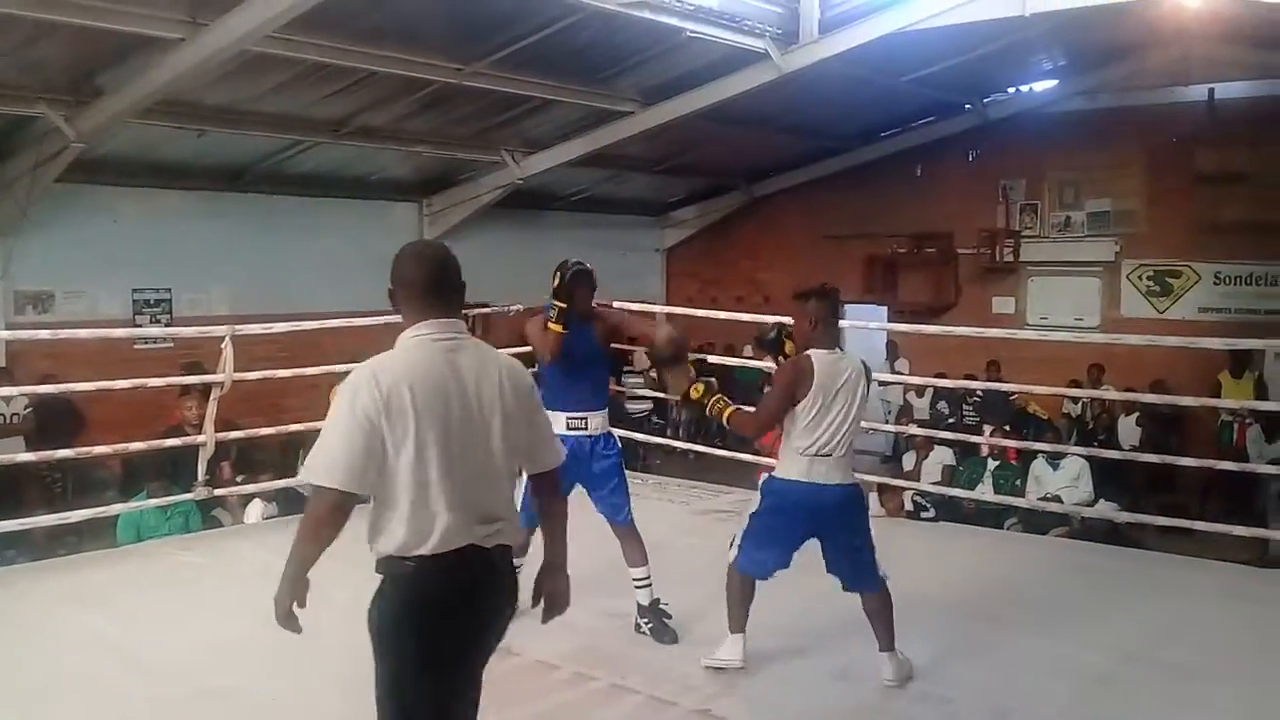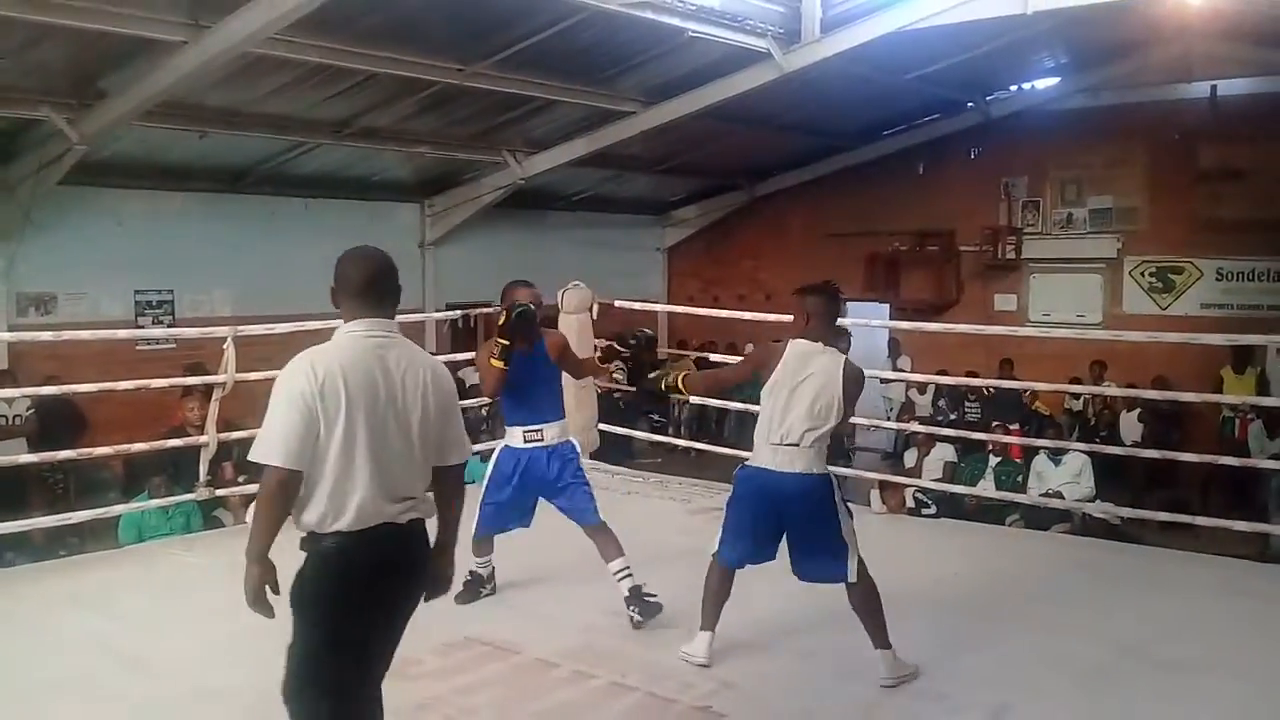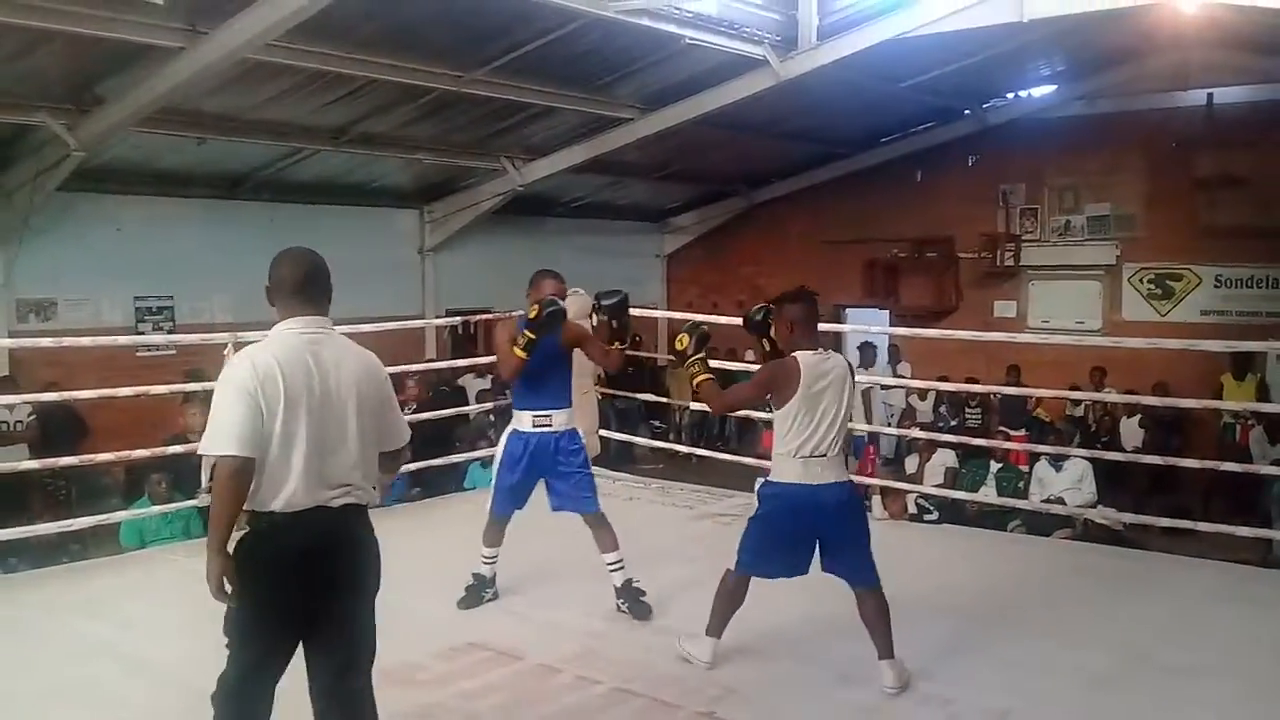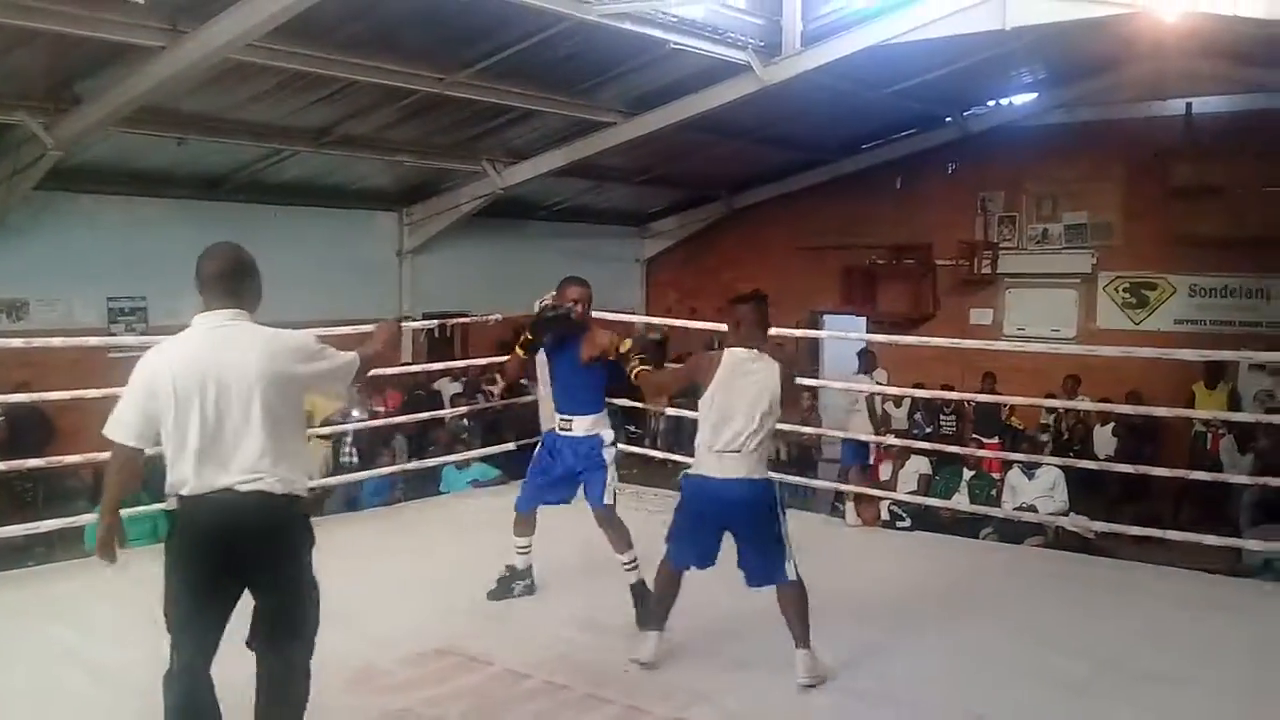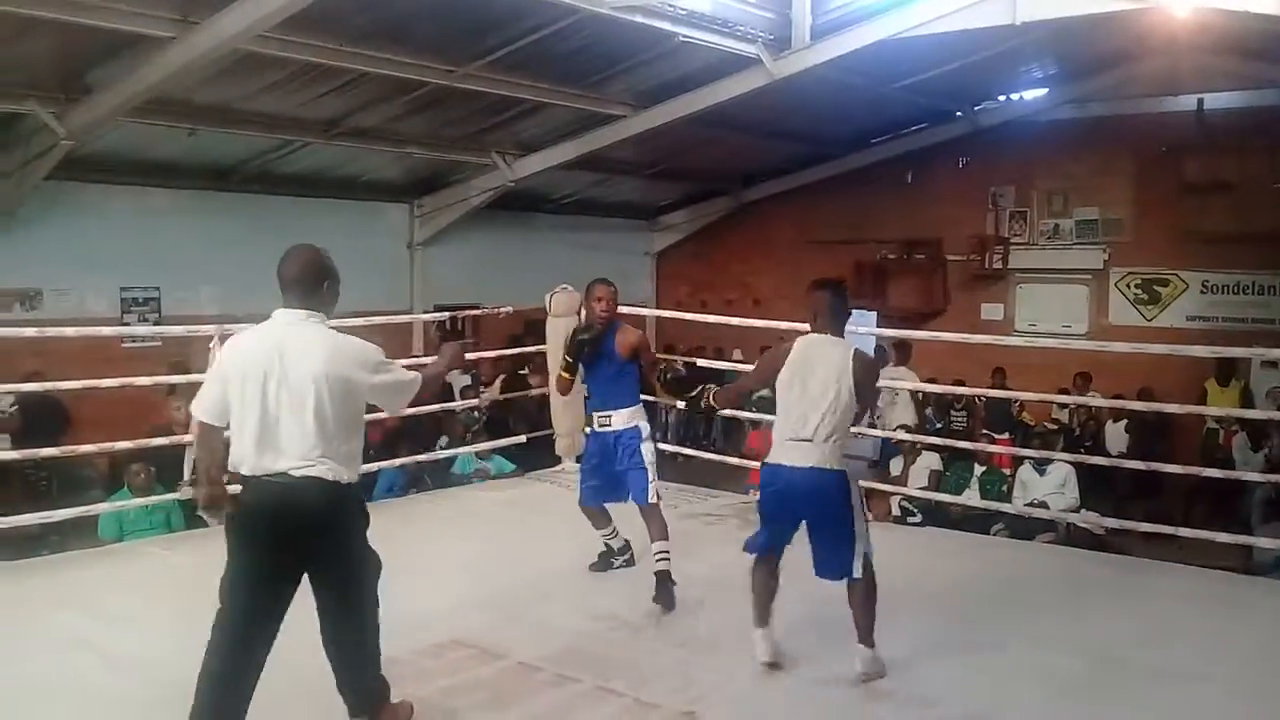
dt=0.4s
person 1, frame 1
left shoulder: (376, 379)
right shoulder: (509, 373)
left elbow: (333, 499)
right elbow: (547, 479)
left wrist: (293, 576)
right wrist: (555, 564)
left hip: (418, 583)
right hip: (492, 575)
person 1, frame 2
left shoulder: (312, 368)
right shoulder: (432, 371)
left elbow: (281, 479)
right elbow: (450, 475)
left wrist: (256, 558)
right wrist: (445, 550)
left hip: (339, 556)
right hip: (408, 549)
person 1, frame 3
left shoulder: (252, 365)
right shoulder: (365, 364)
left elbow: (233, 469)
right elbow: (393, 455)
left wrist: (216, 549)
left hip: (277, 537)
right hip: (349, 534)
left knee: (251, 669)
right knee: (346, 675)
person 1, frame 4
left shoulder: (161, 359)
right shoulder: (287, 348)
left elbow: (126, 450)
right elbow: (358, 364)
left wrist: (108, 517)
right wrist: (381, 344)
left hip: (200, 520)
right hip: (275, 516)
left knee: (191, 652)
right knee: (286, 642)
person 1, frame 5
left shoulder: (240, 346)
right shoulder: (349, 353)
left elbow: (208, 424)
right elbow: (414, 385)
left wrist: (209, 480)
right wrist: (445, 363)
left hip: (261, 501)
right hip: (328, 501)
left knee: (240, 628)
right knee: (351, 613)
person 2, frame 1
left shoulder: (798, 367)
right shoulder: (860, 370)
left elbow: (756, 426)
left wrist: (710, 399)
left hip: (791, 488)
right hip: (840, 489)
left knee: (744, 561)
right knee: (868, 576)
left ankle: (734, 644)
right ankle: (892, 660)
person 2, frame 2
left shoulder: (773, 355)
right shoulder: (851, 373)
left elbow: (712, 382)
left wrist: (670, 381)
left hip: (758, 477)
right hip: (810, 481)
left knee: (725, 558)
right knee: (853, 570)
left ankle: (703, 642)
right ankle: (888, 660)
person 2, frame 3
left shoulder: (782, 370)
right shoulder: (844, 367)
left elbow: (722, 403)
left wrist: (692, 357)
right wrist: (770, 338)
left hip: (785, 491)
right hip: (837, 490)
left knee: (741, 567)
right knee: (865, 581)
left ankle: (707, 643)
right ankle: (889, 667)
person 2, frame 4
left shoulder: (708, 362)
right shoulder: (782, 375)
left elbow: (655, 388)
left wrist: (636, 360)
left hip: (704, 483)
right hip: (754, 487)
left knee: (674, 561)
right knee: (784, 573)
left ankle: (650, 641)
right ankle: (805, 659)
person 2, frame 5
left shoulder: (786, 350)
right shoulder: (863, 364)
left elbow: (738, 391)
left wrist: (706, 397)
left hip: (779, 471)
right hip: (827, 477)
left knee: (767, 553)
right knee: (857, 563)
left ankle: (763, 637)
right ankle: (866, 654)
person 3, frame 1
left shoulder: (605, 321)
right shoulder: (539, 324)
left elbow: (654, 331)
right elbow: (549, 355)
left wrist: (667, 345)
right wrist: (561, 302)
left hip: (598, 439)
right hip: (554, 437)
left knee: (624, 524)
right knee: (525, 522)
left ankle: (647, 608)
person 3, frame 2
left shoulder: (553, 341)
right shoulder: (491, 347)
left elbow: (579, 370)
right elbow: (491, 391)
right wrist: (505, 339)
left hip: (557, 449)
right hip: (516, 451)
left knee: (593, 522)
right knee: (483, 526)
left ankle: (633, 595)
right ankle: (482, 576)
person 3, frame 3
left shoulder: (571, 331)
right shoulder: (508, 330)
left elbow: (612, 365)
right elbow: (507, 373)
left wrist: (617, 327)
right wrist: (533, 330)
left hip: (564, 435)
right hip: (523, 435)
left knee: (593, 513)
right knee: (498, 513)
left ankle: (624, 587)
right ankle: (484, 580)
person 3, frame 4
left shoulder: (602, 339)
right shoulder: (546, 331)
left elbow: (625, 371)
right elbow: (510, 374)
right wrist: (531, 335)
left hip: (593, 437)
right hip: (558, 436)
left knee: (605, 512)
right knee: (524, 506)
left ankle: (637, 586)
right ankle: (520, 573)
person 3, frame 5
left shoulder: (632, 337)
right shoulder: (582, 339)
left elbow: (653, 373)
right elbow: (562, 389)
right wrist: (573, 355)
left hip: (630, 430)
right hip: (598, 432)
left knee: (648, 503)
right knee: (588, 502)
left ankle: (663, 577)
right ankle: (619, 549)
